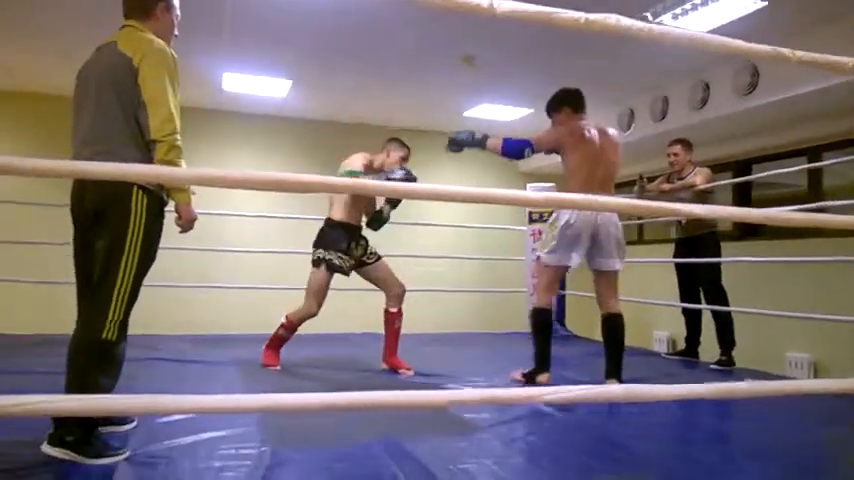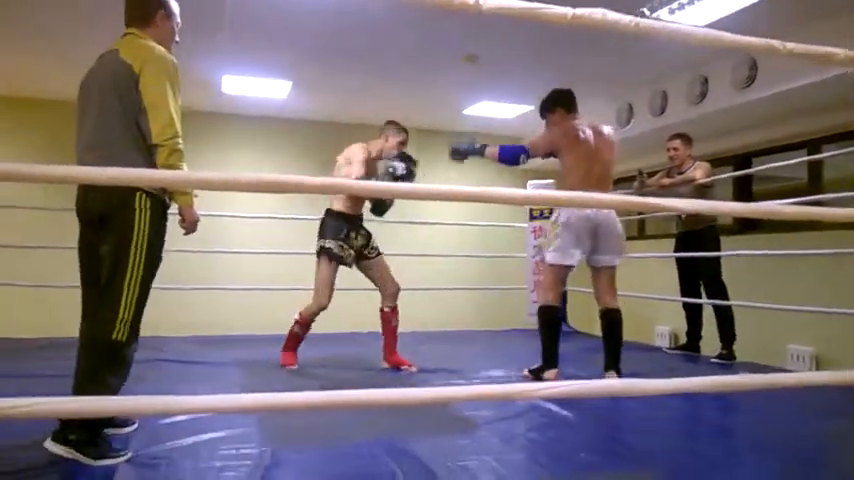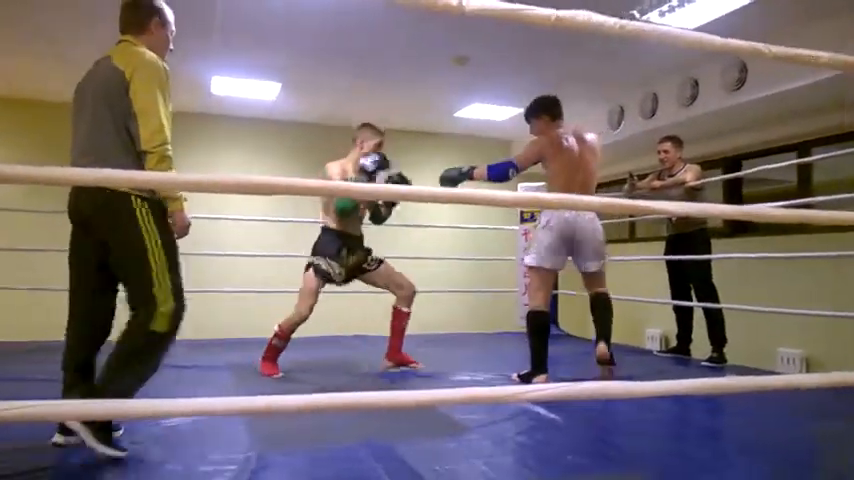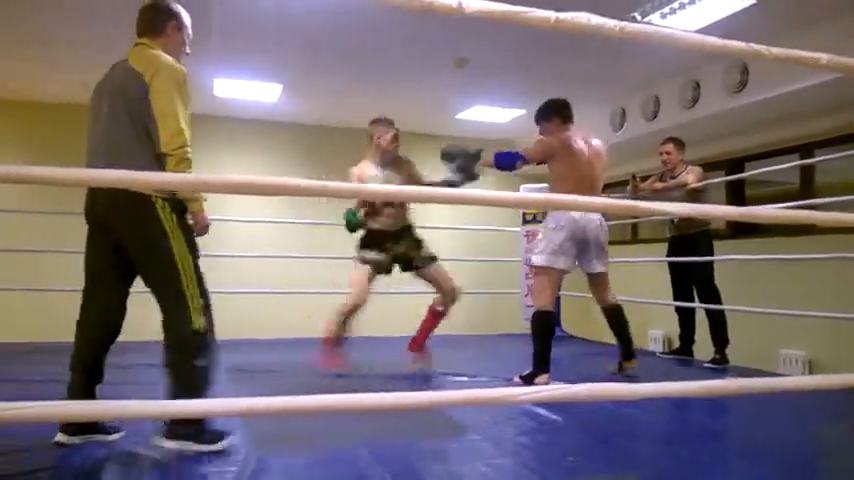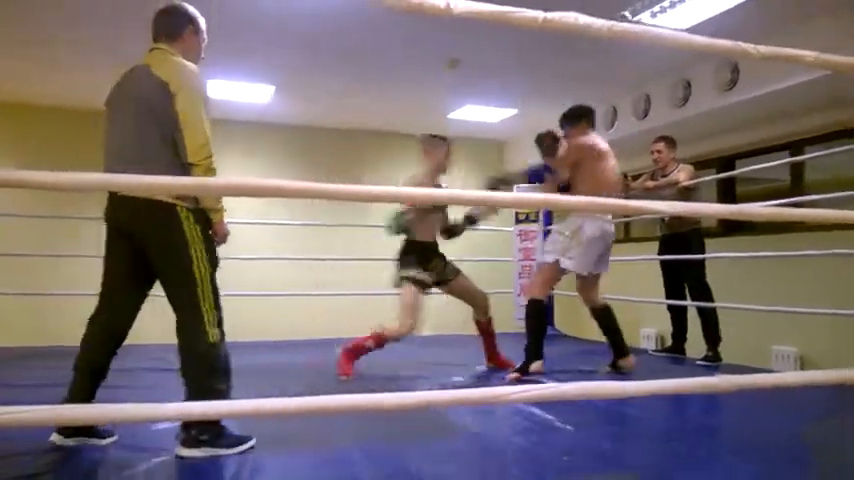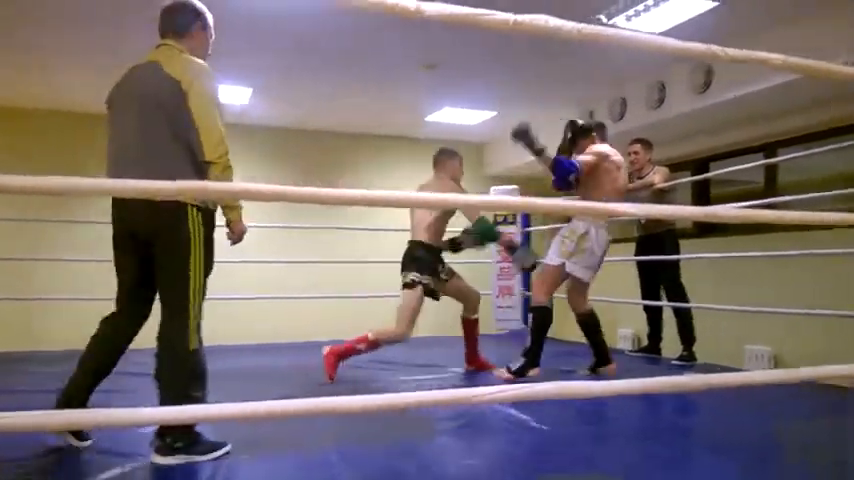
dt=0.2s
person 1, frame 1
left shoulder: (96, 59)
right shoulder: (153, 49)
left elbow: (90, 129)
right elbow: (163, 130)
right wrist: (182, 194)
left hip: (87, 189)
right hip: (130, 191)
left knee: (96, 308)
right knee: (109, 311)
left ankle: (89, 409)
right ankle: (73, 429)
person 1, frame 2
left shoulder: (99, 66)
right shoulder: (154, 57)
left elbow: (95, 136)
right elbow: (165, 135)
right wrist: (184, 197)
left hip: (92, 194)
right hip: (134, 195)
left knee: (101, 309)
right knee: (119, 313)
left ankle: (93, 413)
right ankle: (78, 427)
person 1, frame 3
left shoulder: (94, 73)
right shoulder: (146, 64)
right elbow: (154, 141)
right wrist: (175, 203)
left hip: (85, 198)
right hip: (127, 199)
left knee: (89, 309)
right knee: (162, 304)
person 1, frame 4
left shoulder: (111, 77)
right shoulder: (164, 68)
left elbow: (111, 145)
right elbow: (173, 144)
right wrist: (195, 204)
left hip: (102, 200)
right hip: (146, 200)
left knee: (100, 308)
right knee: (189, 305)
left ankle: (78, 417)
right ankle: (186, 421)
person 1, frame 5
left shoulder: (125, 81)
right shoulder: (183, 73)
left elbow: (122, 152)
right elbow: (197, 151)
right wrist: (215, 211)
left hip: (123, 207)
right hip: (169, 209)
left knee: (114, 312)
right knee: (199, 314)
left ankle: (75, 418)
right ankle: (203, 427)
person 1, frame 6
left shoulder: (126, 80)
right shoulder: (192, 70)
left elbow: (123, 150)
right elbow: (211, 148)
right wrist: (232, 210)
left hip: (127, 208)
right hip: (178, 208)
left knee: (129, 310)
right knee: (181, 319)
left ankle: (70, 406)
right ankle: (177, 435)
person 2, frame 1
left shoulder: (565, 132)
right shoulder: (612, 136)
left elbow: (520, 148)
left wrist: (475, 140)
left hip: (575, 212)
right hip: (607, 216)
left knee: (543, 291)
right knee: (609, 299)
left ankle: (541, 369)
right ankle: (614, 376)
person 2, frame 2
left shoulder: (561, 133)
right shoulder: (607, 133)
left elbow: (517, 154)
left wrist: (475, 149)
left hip: (574, 211)
right hip: (605, 213)
left knee: (549, 290)
right knee: (607, 294)
left ankle: (549, 366)
right ankle: (612, 369)
person 2, frame 3
left shoulder: (545, 142)
right shoulder: (592, 140)
left elbow: (507, 170)
left wrist: (464, 173)
left hip: (557, 216)
right hip: (587, 218)
left knee: (539, 295)
right knee: (597, 287)
left ankle: (538, 370)
right ankle: (603, 343)
person 2, frame 4
left shoulder: (553, 142)
right shoulder: (597, 145)
left elbow: (513, 160)
left hip: (563, 218)
right hip: (593, 219)
left knee: (543, 294)
right knee: (603, 292)
left ankle: (540, 370)
right ankle: (628, 356)
person 2, frame 5
left shoulder: (581, 145)
right shoulder: (605, 151)
left elbow: (552, 176)
right wrist: (557, 158)
left hip: (583, 222)
right hip: (604, 224)
left knee: (537, 287)
right knee: (588, 292)
left ankle: (533, 360)
right ankle: (623, 356)
person 2, frame 6
left shoulder: (600, 152)
right shoulder: (614, 163)
left elbow: (568, 170)
right elbow: (564, 182)
left wrist: (535, 147)
right wrist: (565, 150)
left hip: (586, 228)
right hip: (597, 232)
left knee: (541, 289)
right knee: (578, 299)
left ankle: (530, 362)
right ankle: (604, 361)
person 3, frame 1
left shoulder: (374, 178)
right shoulder: (363, 160)
left elbow: (374, 223)
right elbow: (348, 179)
left wrist: (392, 200)
right wrist: (388, 177)
left hip: (356, 239)
right hip: (334, 237)
left knee: (397, 291)
right knee: (311, 308)
left ankle: (390, 357)
right ankle: (271, 348)
person 3, frame 2
left shoulder: (374, 165)
right shoulder: (358, 151)
left elbow: (379, 209)
left wrist: (396, 183)
right wrist: (388, 176)
left hip: (357, 229)
right hip: (336, 226)
left knee: (391, 289)
right knee: (321, 302)
left ankle: (391, 355)
right ankle: (289, 349)
person 3, frame 3
left shoulder: (366, 172)
right shoulder: (335, 169)
left elbow: (378, 218)
right elbow: (343, 208)
left wrist: (391, 198)
right wrist: (364, 178)
left hip: (356, 247)
right hip: (331, 245)
left knee: (406, 290)
right knee: (302, 312)
left ankle: (394, 354)
right ankle: (269, 359)
person 3, frame 4
left shoulder: (402, 163)
right shoulder: (358, 172)
left elbow: (429, 189)
right elbow: (352, 224)
left wrist: (457, 178)
right wrist: (367, 209)
left hip: (405, 238)
right hip: (375, 243)
left knee: (450, 291)
right knee: (357, 300)
left ankle: (417, 344)
right ankle: (331, 349)
person 3, frame 5
left shoulder: (436, 188)
right shoulder: (420, 182)
left elbow: (447, 232)
right elbow: (399, 226)
left wrist: (467, 221)
left hip: (434, 256)
right hip: (414, 256)
left knee: (481, 299)
right knee: (405, 327)
left ankle: (493, 356)
right ankle: (349, 353)
person 3, frame 6
left shoulder: (424, 190)
right shoulder: (451, 188)
right elbow: (480, 225)
left wrist: (453, 243)
right wrist: (512, 246)
left hip: (430, 257)
right hip: (421, 259)
left knee: (473, 299)
right knee: (401, 333)
left ankle: (473, 360)
right ankle: (337, 353)
person 4, frame 1
left shoulder: (703, 172)
right shoulder: (668, 178)
left elbow: (698, 183)
right elbow: (642, 193)
left wrist: (670, 188)
right wrist: (641, 187)
left hip: (704, 239)
right hip: (683, 241)
left knee: (714, 295)
right knee: (688, 297)
left ankle: (727, 353)
right ankle: (691, 347)
person 4, frame 2
left shoulder: (702, 167)
right shoulder: (668, 173)
left elbow: (697, 177)
right elbow: (642, 188)
left wrist: (670, 183)
right wrist: (641, 182)
left hip: (704, 233)
right hip: (683, 235)
left knee: (714, 289)
right knee: (688, 291)
left ankle: (728, 347)
right ankle: (692, 341)
person 4, frame 3
left shoulder: (693, 169)
right shoulder: (659, 175)
left elbow: (688, 180)
right elbow: (631, 191)
left wrist: (660, 185)
right wrist: (632, 185)
left hip: (695, 236)
right hip: (674, 238)
left knee: (705, 292)
right knee: (679, 294)
left ankle: (718, 350)
right ankle: (683, 344)
person 4, frame 4
left shoulder: (695, 171)
right shoulder: (661, 177)
left elbow: (689, 181)
right elbow: (634, 192)
left wrist: (662, 187)
right wrist: (635, 185)
left hip: (697, 238)
right hip: (676, 239)
left knee: (707, 293)
right knee: (681, 296)
left ankle: (721, 351)
right ankle: (685, 345)
person 4, frame 5
left shoulder: (686, 169)
right shoulder: (652, 176)
left elbow: (680, 180)
right elbow: (629, 190)
left wrist: (654, 185)
right wrist: (627, 185)
left hip: (689, 236)
right hip: (667, 238)
left knee: (699, 291)
right knee: (673, 294)
left ankle: (713, 349)
right ankle: (678, 344)
person 4, frame 6
left shoulder: (661, 172)
right shoulder: (629, 178)
left elbow: (655, 182)
left wrist: (630, 187)
left hip: (664, 237)
right hip: (643, 240)
left knee: (674, 291)
right knee: (649, 295)
left ankle: (688, 348)
right ankle: (653, 344)
